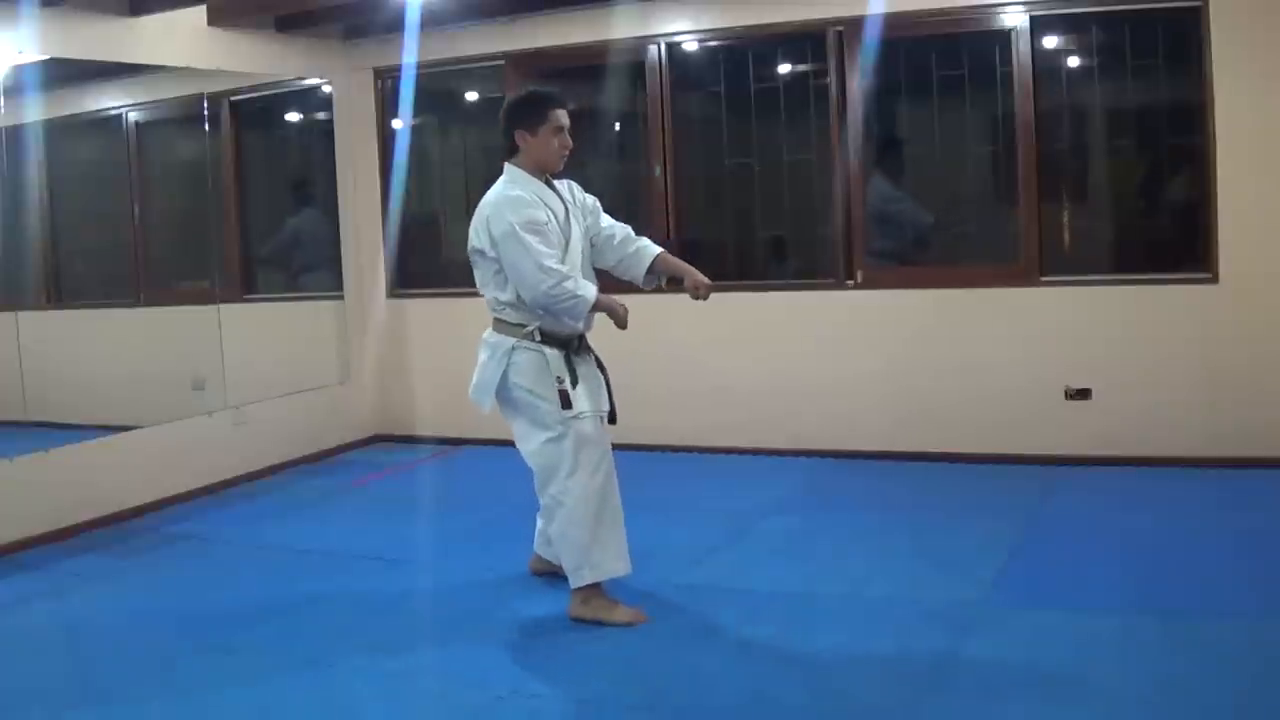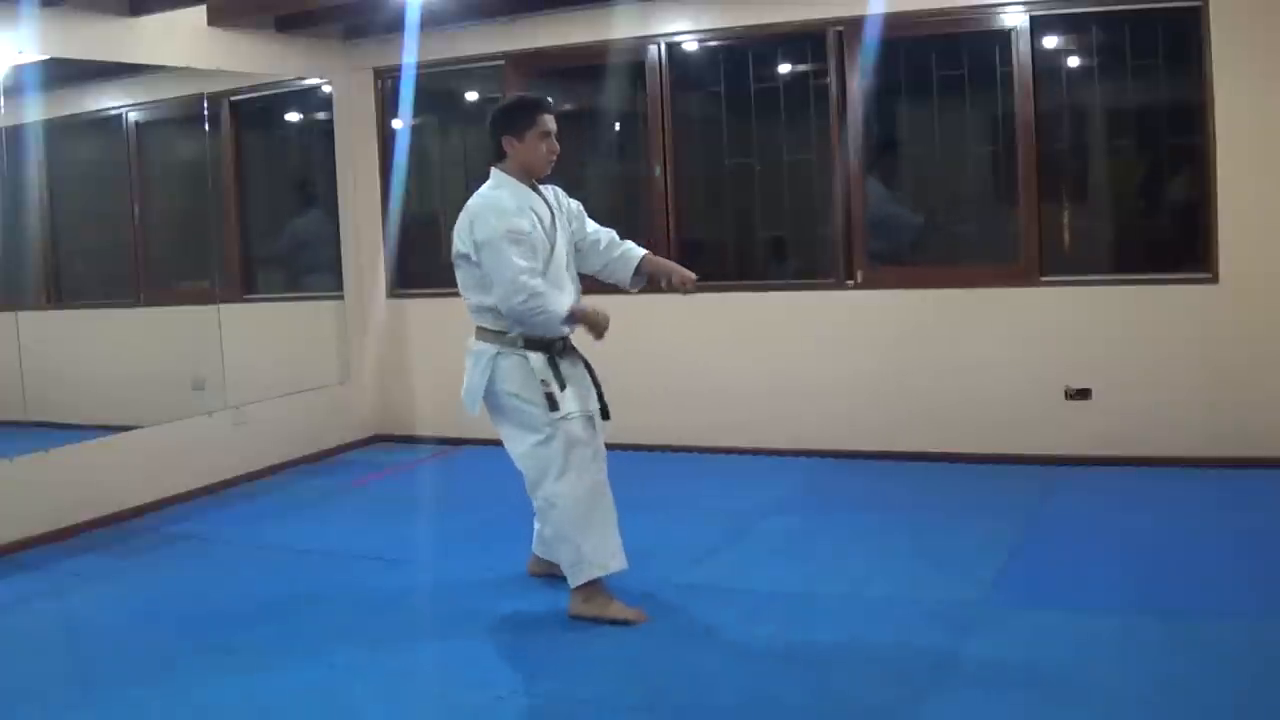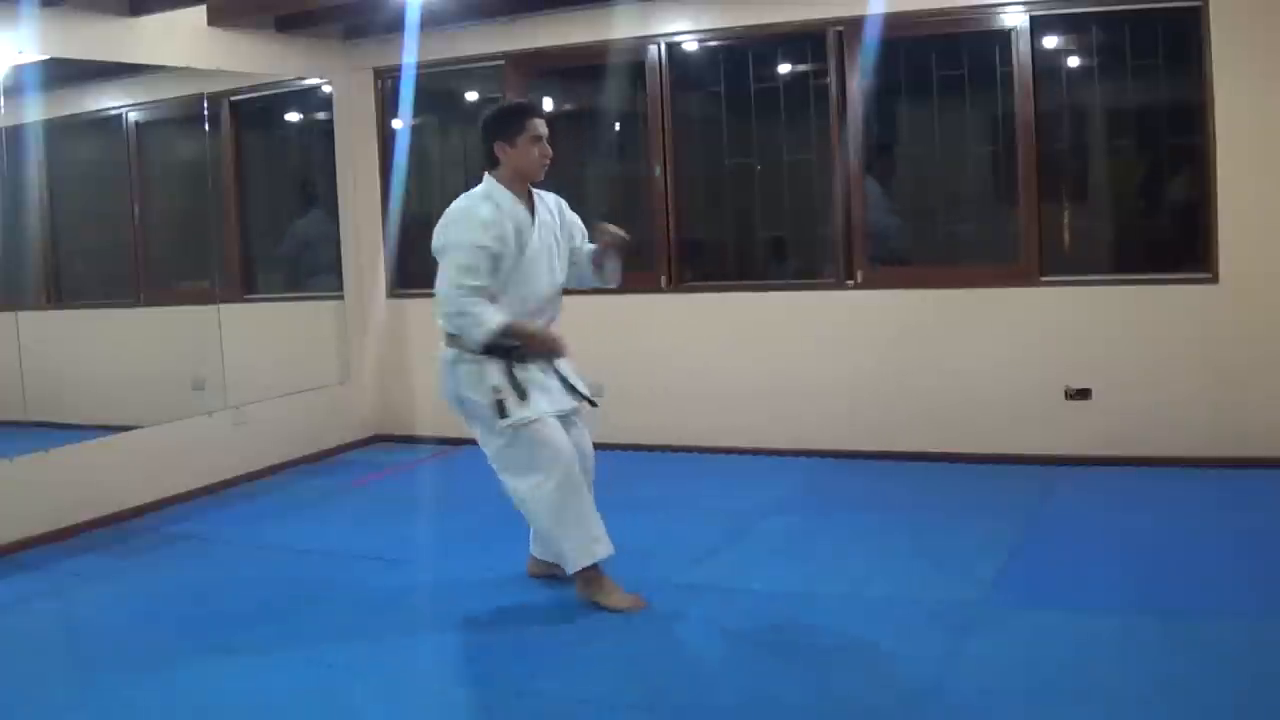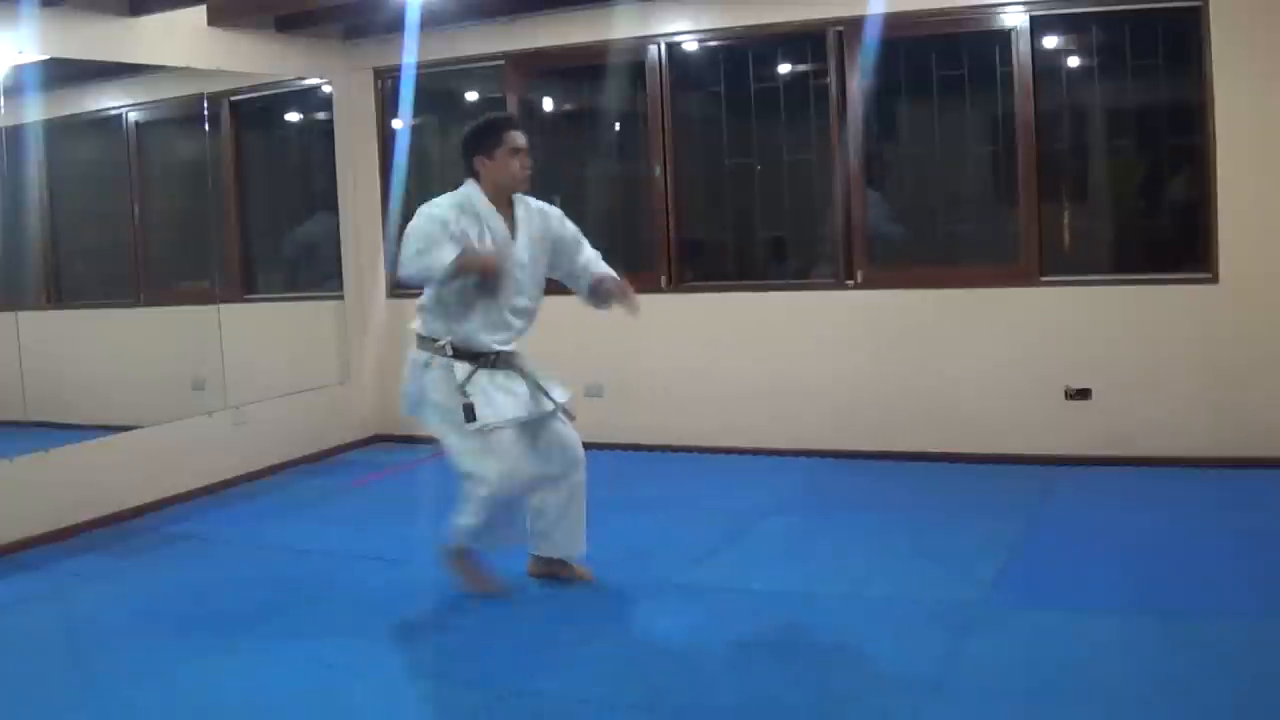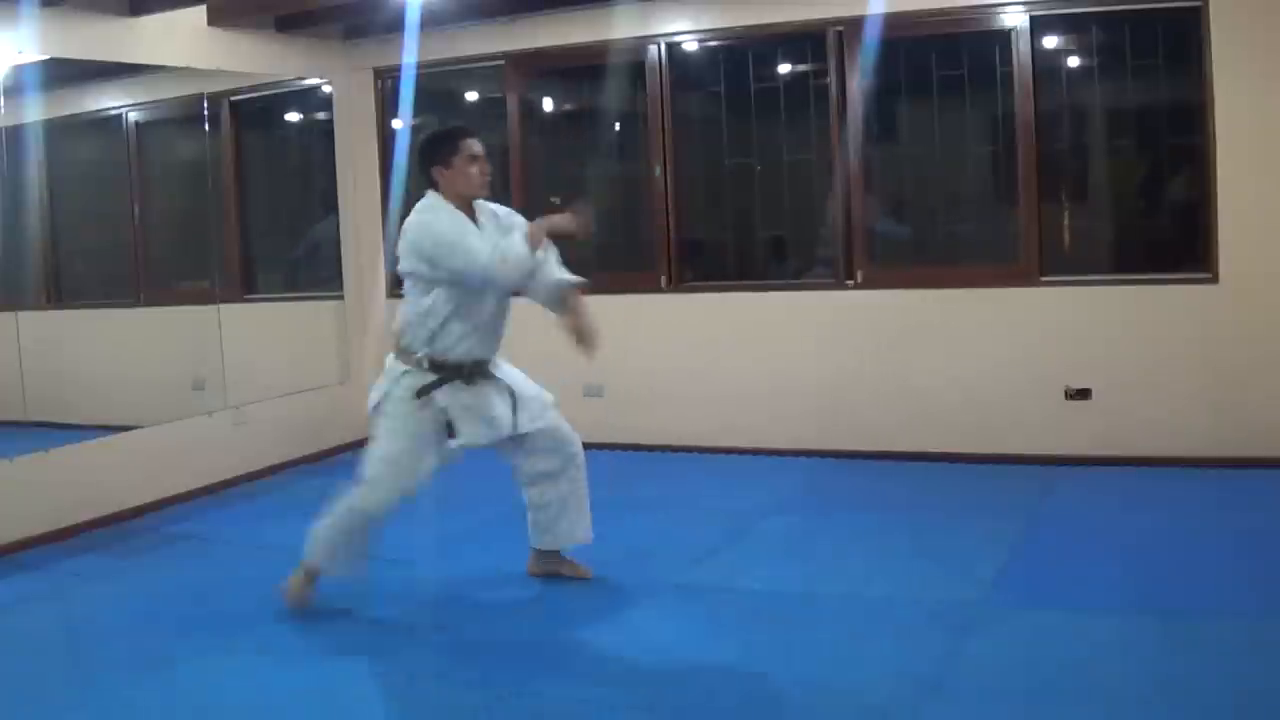
dt=0.1s
person 1, frame 1
left shoulder: (567, 195)
right shoulder: (508, 205)
left elbow: (616, 243)
right elbow: (546, 286)
left wrist: (683, 269)
right wrist: (608, 305)
left hip: (561, 353)
right hip: (530, 358)
left knee: (567, 461)
right knee: (582, 463)
left ankle: (549, 553)
right ankle: (588, 592)
person 1, frame 2
left shoulder: (557, 201)
right shoulder: (494, 210)
left elbow: (601, 248)
right elbow: (521, 295)
left wrist: (666, 267)
right wrist: (584, 316)
left hip: (555, 357)
right hip: (516, 363)
left knee: (581, 460)
right knee: (576, 465)
left ankle: (550, 555)
right ankle: (590, 591)
person 1, frame 3
left shoulder: (553, 209)
right shoulder: (473, 216)
left elbow: (587, 270)
right elbow: (460, 303)
left wrist: (607, 250)
right wrist: (528, 333)
left hip: (531, 363)
right hip: (485, 368)
left knee: (576, 456)
right knee: (550, 465)
left ankle: (548, 555)
right ankle: (591, 576)
person 1, frame 4
left shoulder: (539, 215)
right shoulder: (444, 214)
left elbow: (580, 262)
right elbow: (415, 261)
left wrist: (609, 285)
right wrist: (471, 261)
left hip: (506, 366)
right hip: (449, 370)
left knee: (561, 456)
right knee: (506, 472)
left ankle: (547, 555)
right ankle: (465, 550)
person 1, frame 5
left shoulder: (497, 220)
right shoulder: (430, 225)
left elbow: (542, 270)
right elbow: (493, 265)
left wrist: (573, 307)
right wrist: (541, 229)
left hip: (481, 374)
right hip: (421, 382)
left knee: (559, 447)
right knee: (383, 488)
left ankle: (548, 553)
right ankle: (311, 570)
